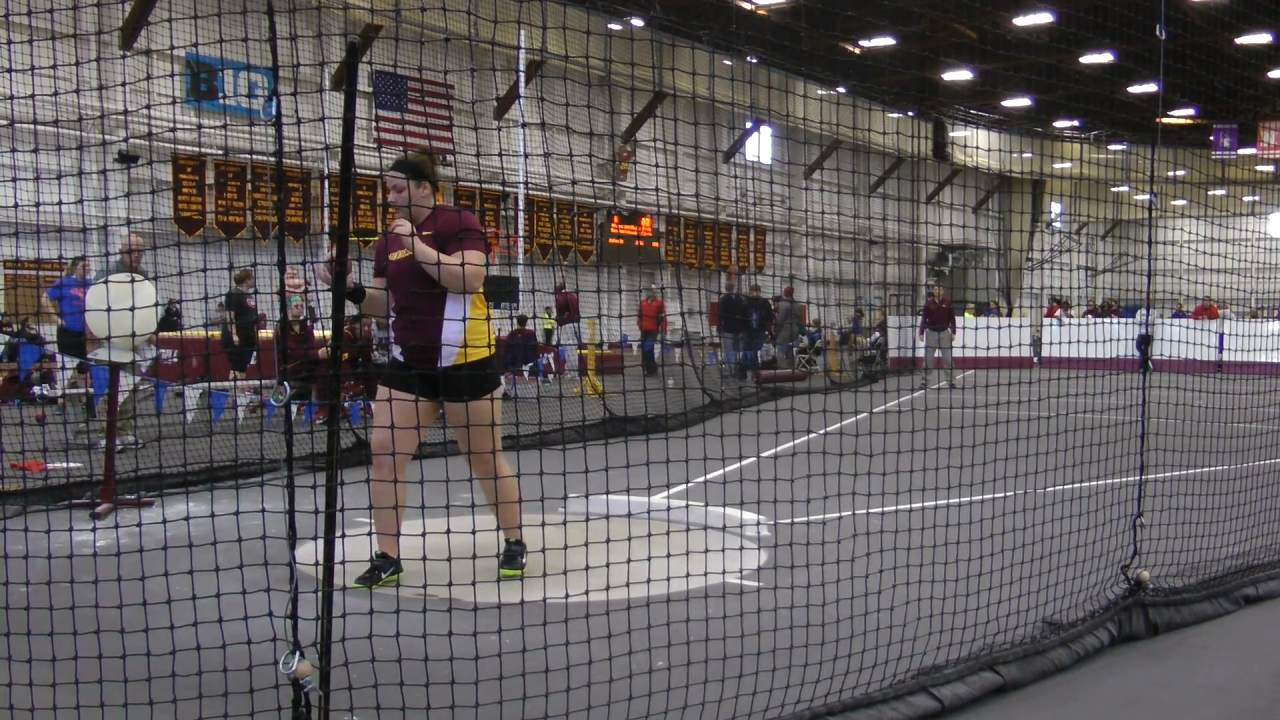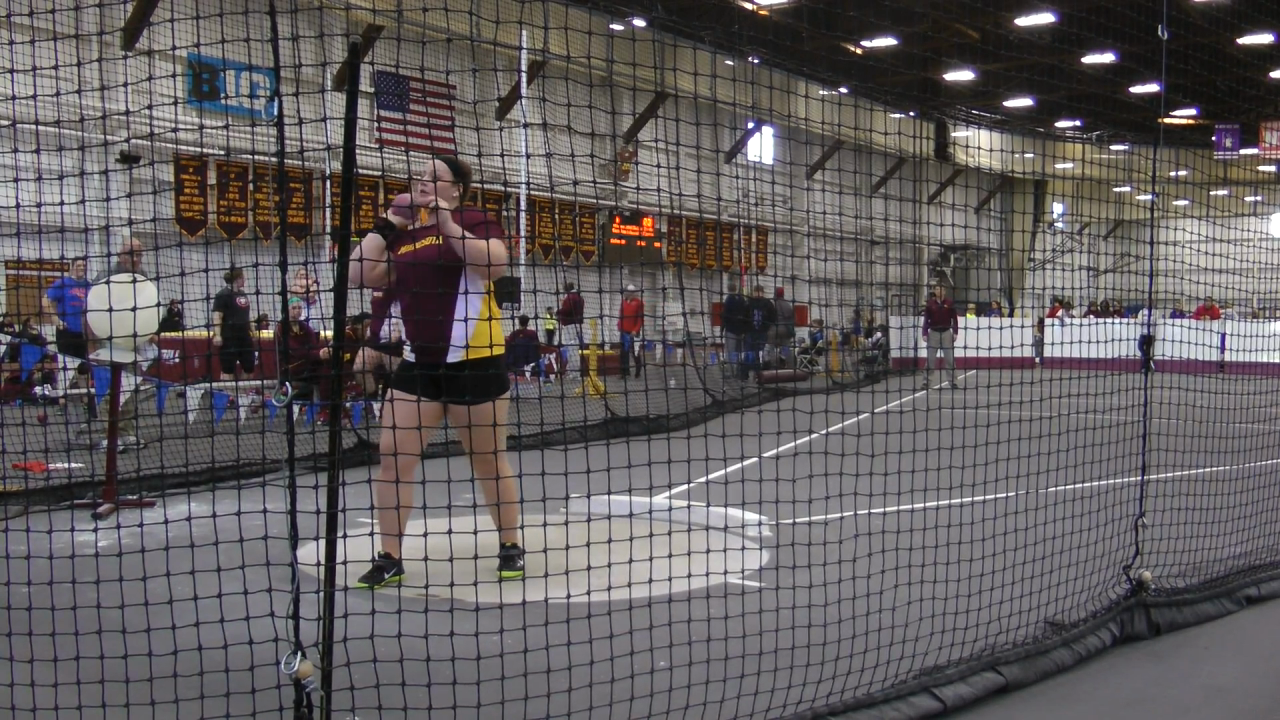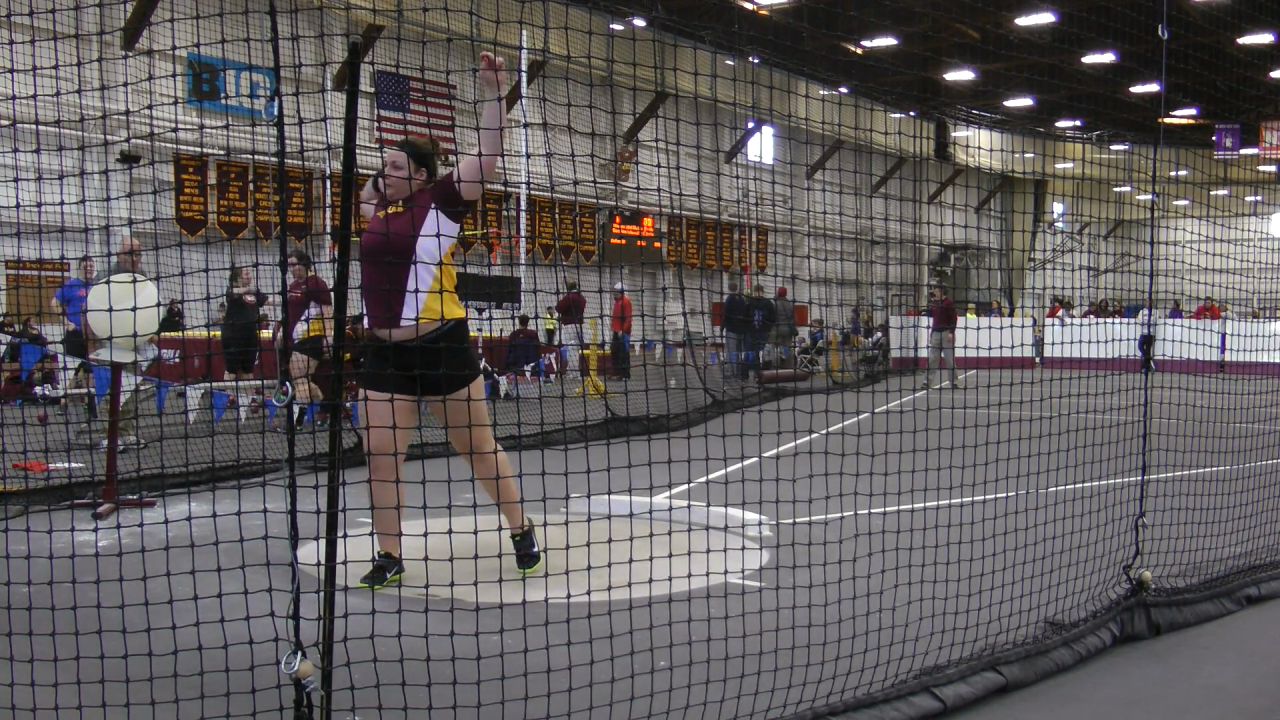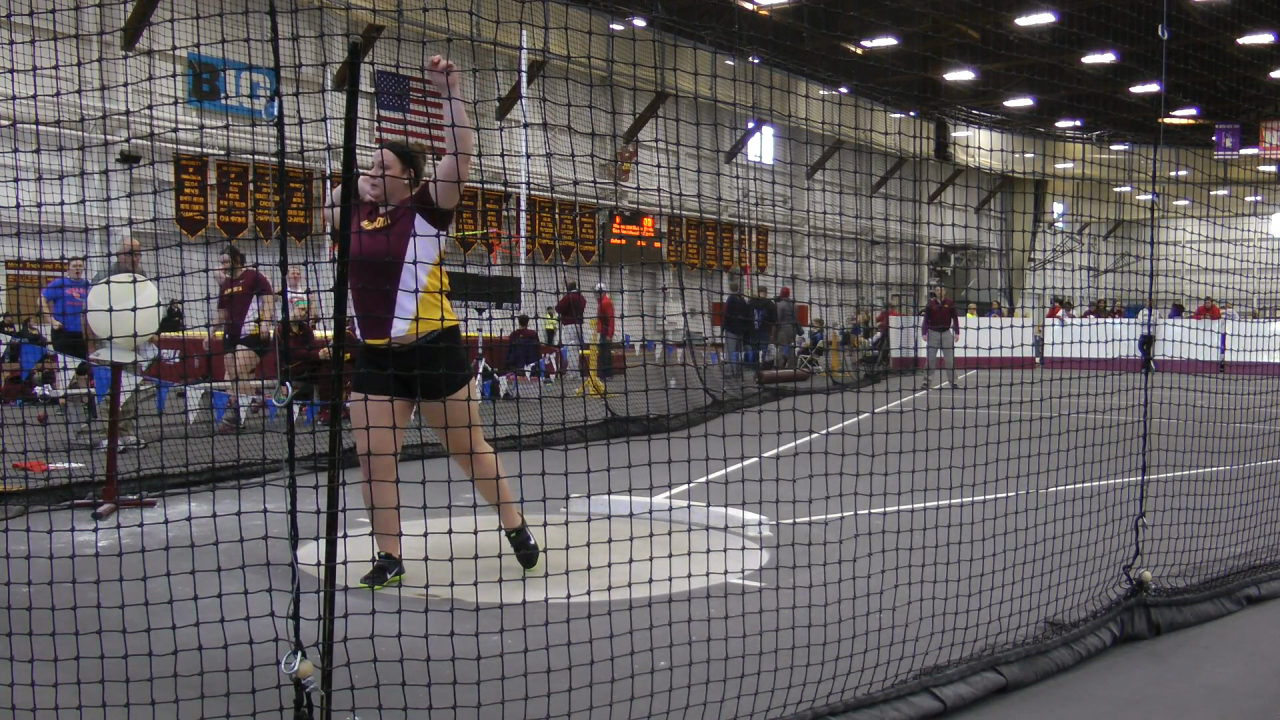
dt=1s
person 1, frame 1
left shoulder: (458, 222)
right shoulder: (389, 241)
left elbow: (470, 279)
right elbow: (386, 304)
left wrist: (417, 245)
right wrist: (352, 289)
left hip: (465, 362)
right hip: (409, 363)
left knee: (486, 458)
right knee: (384, 452)
left ankle: (514, 542)
right ankle: (387, 557)
person 1, frame 2
left shoulder: (472, 221)
right shoulder: (404, 237)
left elbow: (494, 261)
right elbow: (359, 275)
left wrist: (449, 223)
right wrist: (388, 223)
left hip: (475, 361)
right hip: (418, 362)
left knee: (489, 461)
right knee: (393, 455)
left ankle: (511, 546)
right ankle: (390, 558)
person 1, frame 3
left shoulder: (442, 200)
right shoulder: (382, 205)
left elbow: (488, 153)
right elbow: (365, 197)
left wrist: (493, 88)
right wrist: (376, 184)
left hip: (441, 346)
right hip: (385, 353)
left knee: (479, 450)
right knee: (381, 458)
left ankle: (522, 531)
right ankle: (389, 558)
person 1, frame 4
left shoulder: (427, 206)
right shoulder: (360, 211)
left elbow: (460, 156)
right elbow: (328, 211)
left wrist: (449, 93)
right wrist: (351, 189)
left hip: (433, 349)
right hip: (374, 357)
left knee: (470, 450)
right knee: (372, 461)
left ankle: (516, 527)
right ankle: (389, 558)
